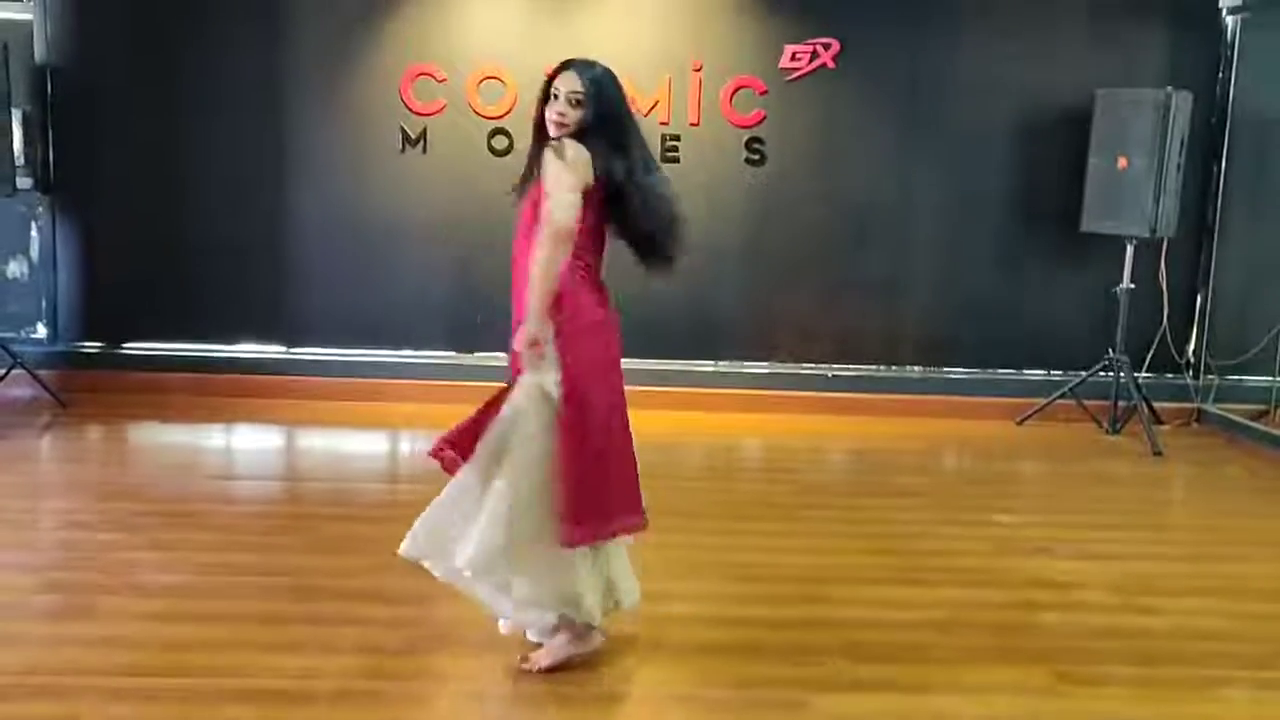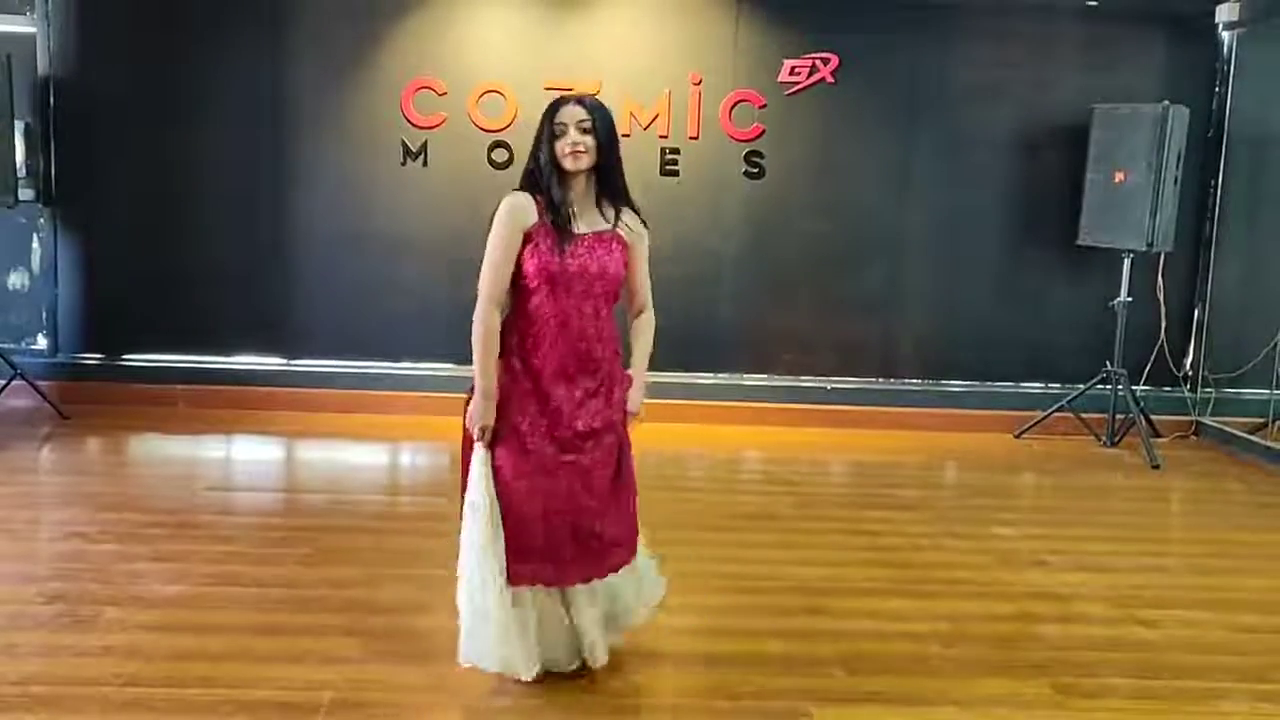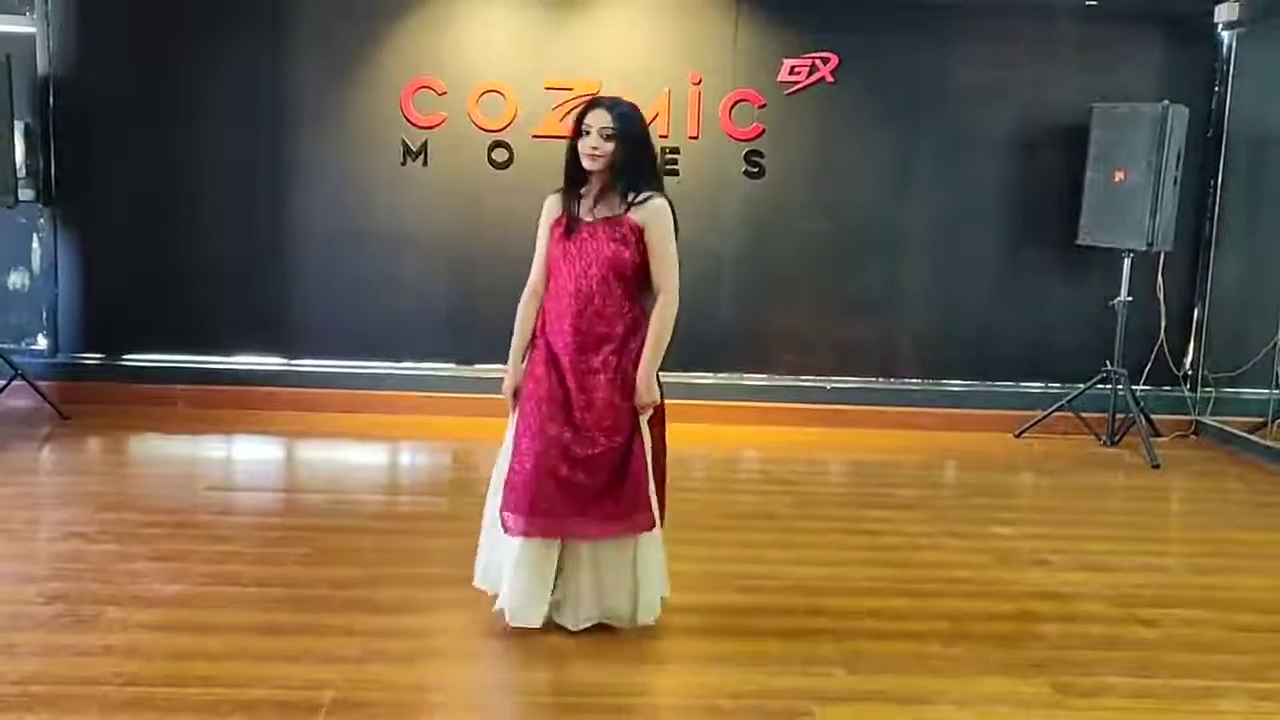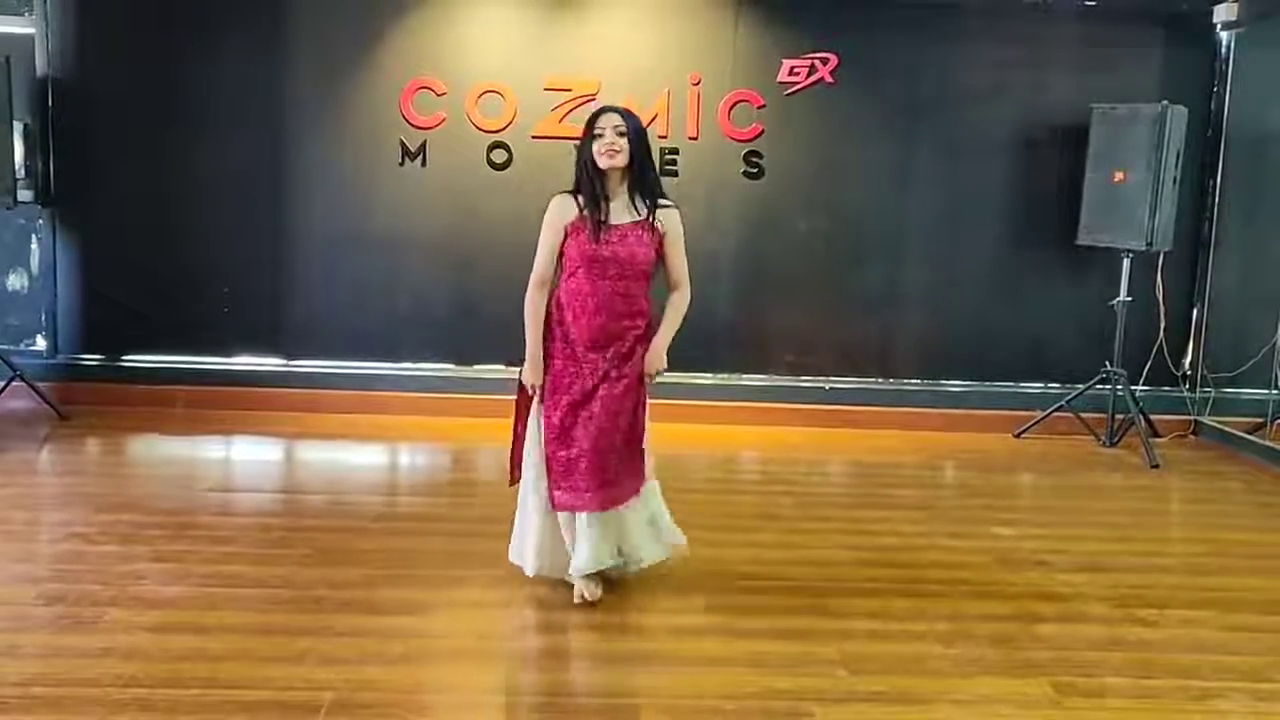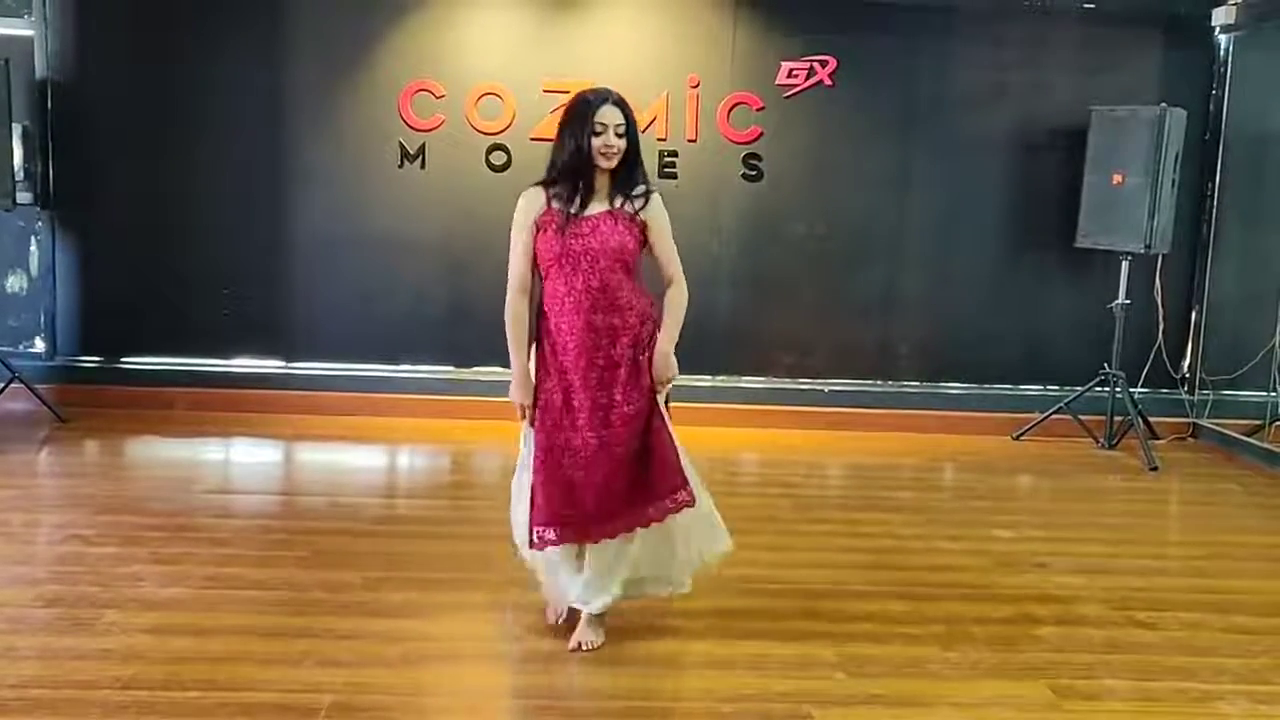
dt=1s
person 1, frame 1
left shoulder: (565, 154)
right shoulder: (569, 162)
left elbow: (558, 228)
left wrist: (534, 321)
left hip: (563, 337)
right hip: (579, 337)
left knee: (536, 476)
right knee: (566, 476)
left ankle: (575, 620)
right ankle: (571, 605)
person 1, frame 2
left shoulder: (628, 225)
right shoulder: (521, 209)
left elbow: (642, 310)
right elbow: (489, 304)
left wrist: (637, 383)
right wrist: (484, 394)
left hip: (597, 395)
right hip: (526, 390)
left knee: (597, 521)
right knee: (527, 520)
left ankle: (588, 634)
right ankle: (538, 641)
person 1, frame 3
left shoulder: (649, 209)
right shoulder: (558, 206)
left elbow: (667, 296)
right elbow: (536, 289)
left wrist: (647, 373)
right wrist: (515, 362)
left hip: (616, 368)
right hip: (554, 365)
left knee: (610, 484)
right knee: (536, 479)
left ankle: (594, 597)
right ankle: (525, 593)
person 1, frame 4
left shoulder: (662, 215)
right shoulder: (566, 208)
left elbow: (681, 288)
right elbow: (539, 284)
left wrist: (660, 345)
right wrist: (532, 356)
left hip: (626, 354)
right hip: (567, 351)
left knee: (606, 456)
right knee: (564, 456)
left ankle: (593, 564)
right ankle: (580, 557)
person 1, frame 5
left shoulder: (643, 204)
right shoulder: (537, 203)
left elbow: (676, 284)
right elbow: (518, 291)
left wrist: (665, 347)
right wrist: (520, 370)
left hip: (627, 363)
right hip: (560, 363)
left knee: (615, 481)
right knee: (555, 481)
left ankle: (594, 605)
right ankle: (565, 585)
